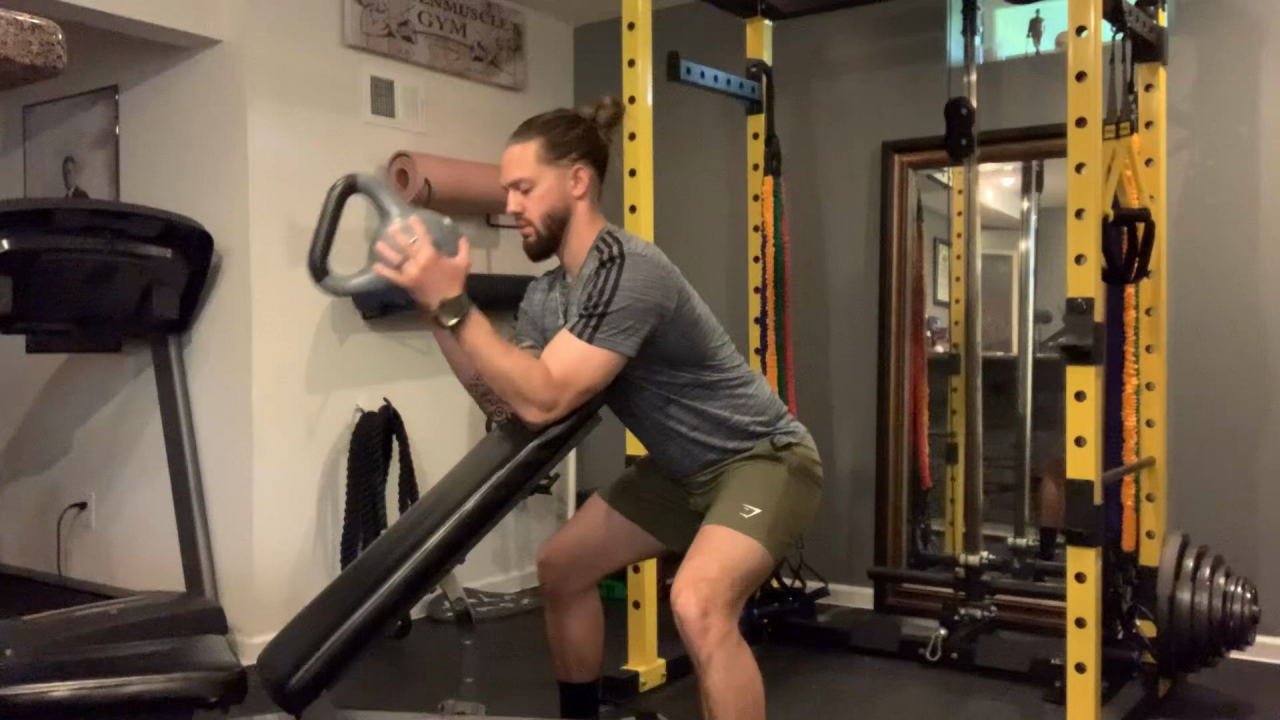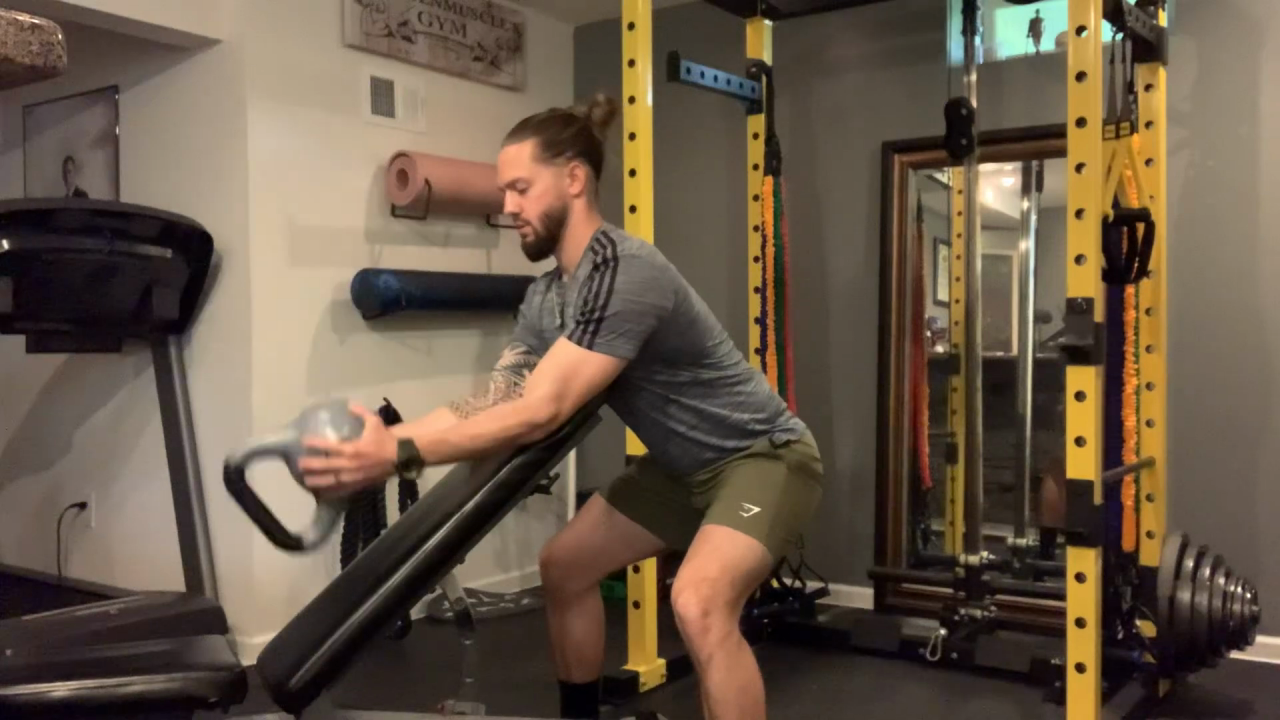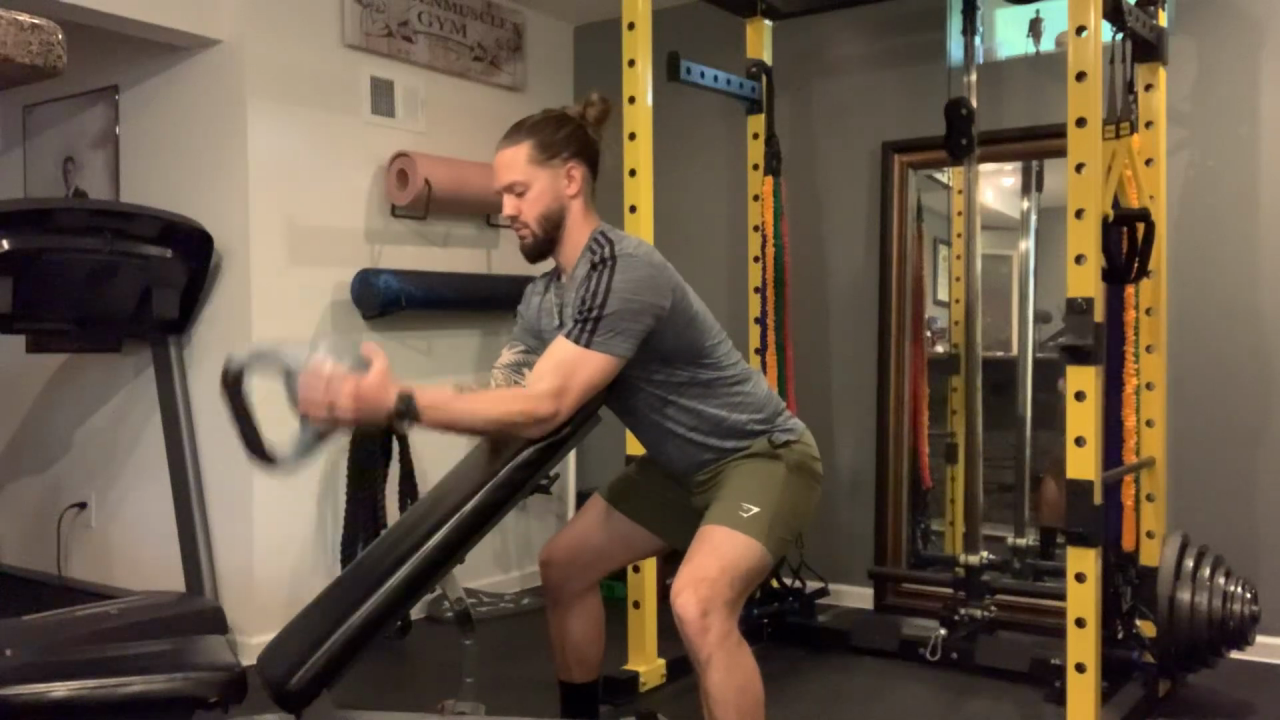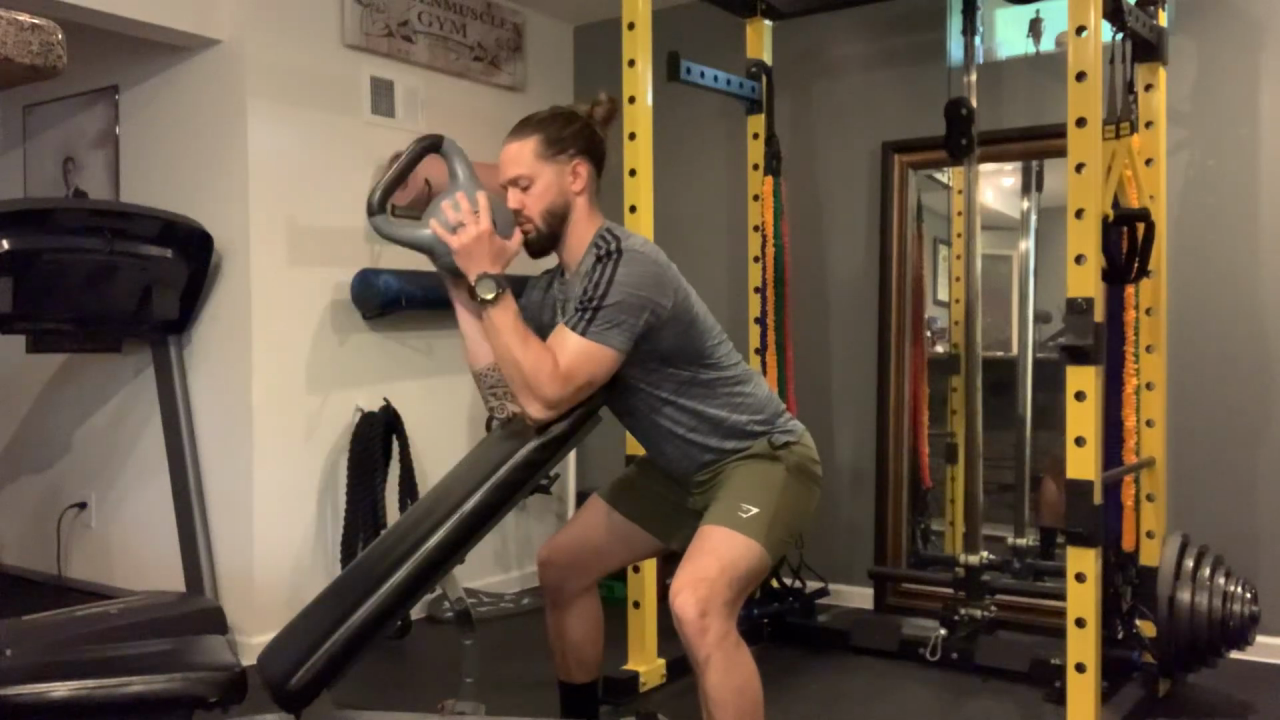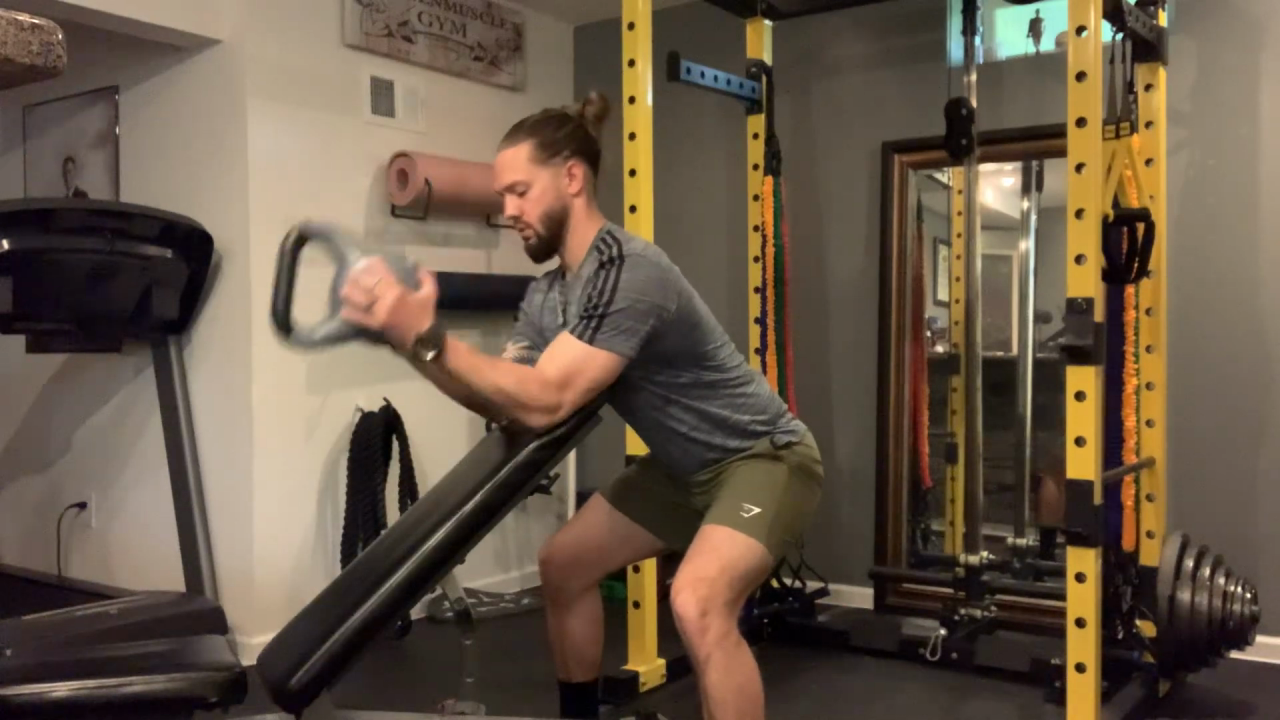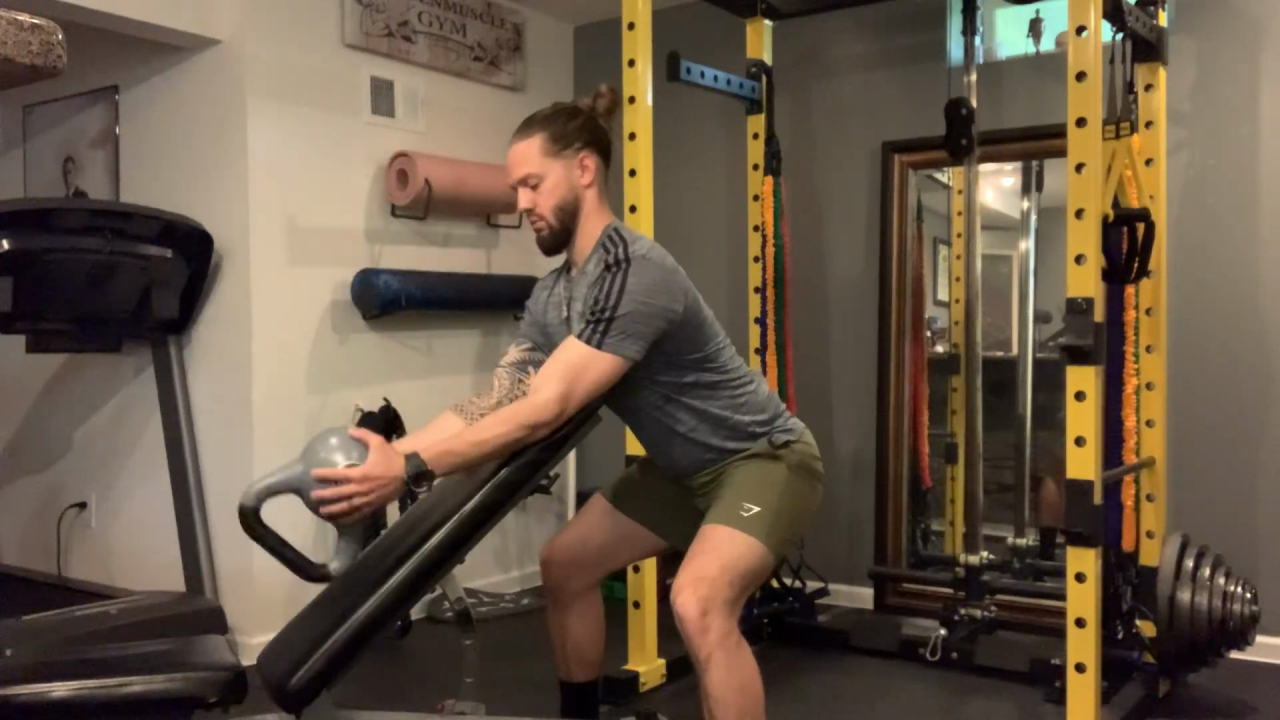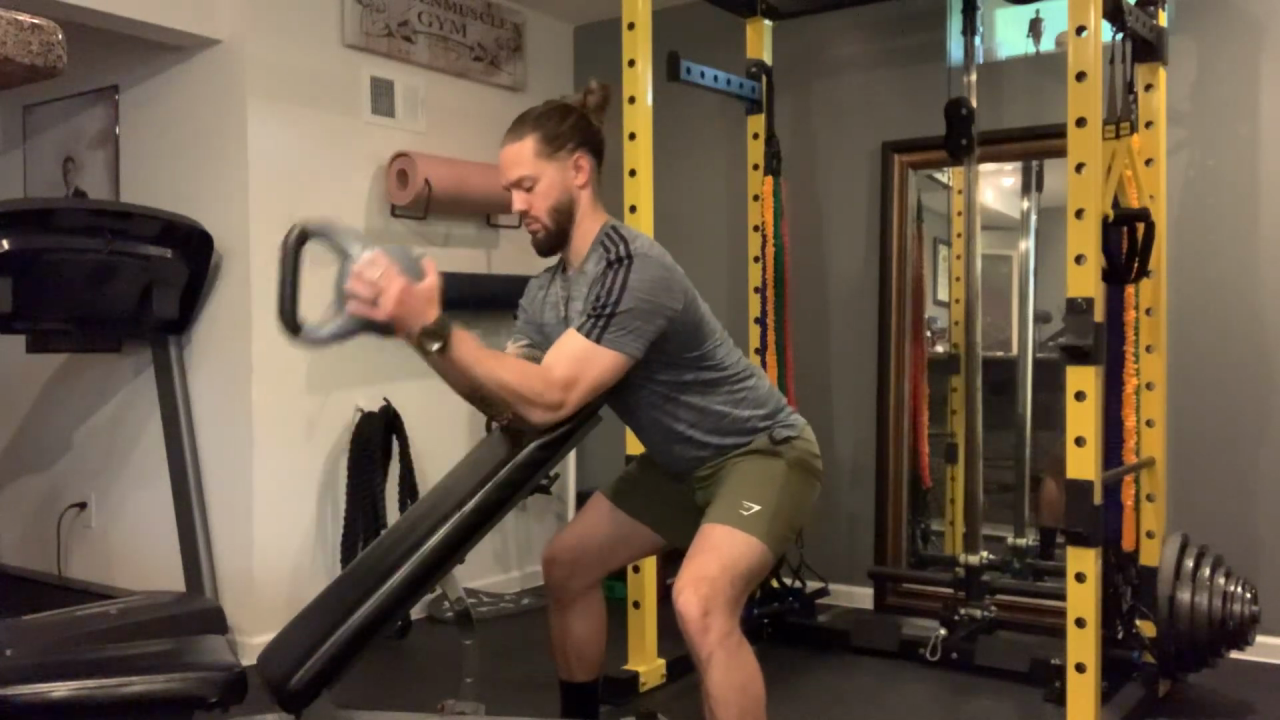
dt=0.7s
person 1, frame 1
left shoulder: (630, 272)
right shoulder: (546, 293)
left elbow: (543, 400)
right elbow: (504, 402)
left wrist: (452, 303)
right wrist: (437, 312)
left hip: (763, 457)
right hip: (682, 465)
left knee: (698, 604)
right knee: (562, 566)
person 1, frame 2
left shoulder: (625, 273)
right shoulder: (545, 298)
left elbow: (538, 413)
right elbow: (495, 402)
left wrist: (399, 454)
right wrist: (385, 437)
left hip: (763, 455)
right hip: (683, 463)
left knee: (698, 603)
right knee: (564, 567)
person 1, frame 3
left shoulder: (623, 272)
right shoulder: (544, 299)
left elbow: (540, 409)
right elbow: (501, 396)
left wrist: (398, 403)
right wrist: (379, 399)
left hip: (762, 455)
right hip: (682, 464)
left knee: (697, 603)
right knee: (563, 566)
person 1, frame 4
left shoulder: (627, 269)
right shoulder: (550, 289)
left elbow: (546, 398)
right elbow: (509, 401)
left wrist: (488, 281)
right wrist: (464, 289)
left hip: (764, 456)
right hip: (682, 465)
left knee: (697, 605)
right knee: (562, 567)
person 1, frame 5
left shoulder: (629, 272)
right shoulder: (547, 295)
left elbow: (545, 403)
right elbow: (503, 398)
left wrist: (425, 338)
right wrist: (410, 340)
left hip: (763, 456)
right hip: (684, 464)
left knee: (698, 604)
right knee: (564, 566)
person 1, frame 6
left shoulder: (635, 274)
right shoulder: (552, 295)
left elbow: (544, 411)
right elbow: (497, 401)
left wrist: (410, 469)
right wrist: (391, 451)
left hip: (764, 456)
right hip: (683, 465)
left knee: (698, 604)
right knee: (564, 566)
person 1, frame 7
left shoulder: (633, 271)
right shoulder: (547, 292)
left elbow: (551, 399)
right elbow: (510, 398)
left wrist: (433, 330)
right wrist: (420, 328)
left hip: (761, 451)
right hip: (682, 460)
left knee: (699, 602)
right knee: (567, 563)
